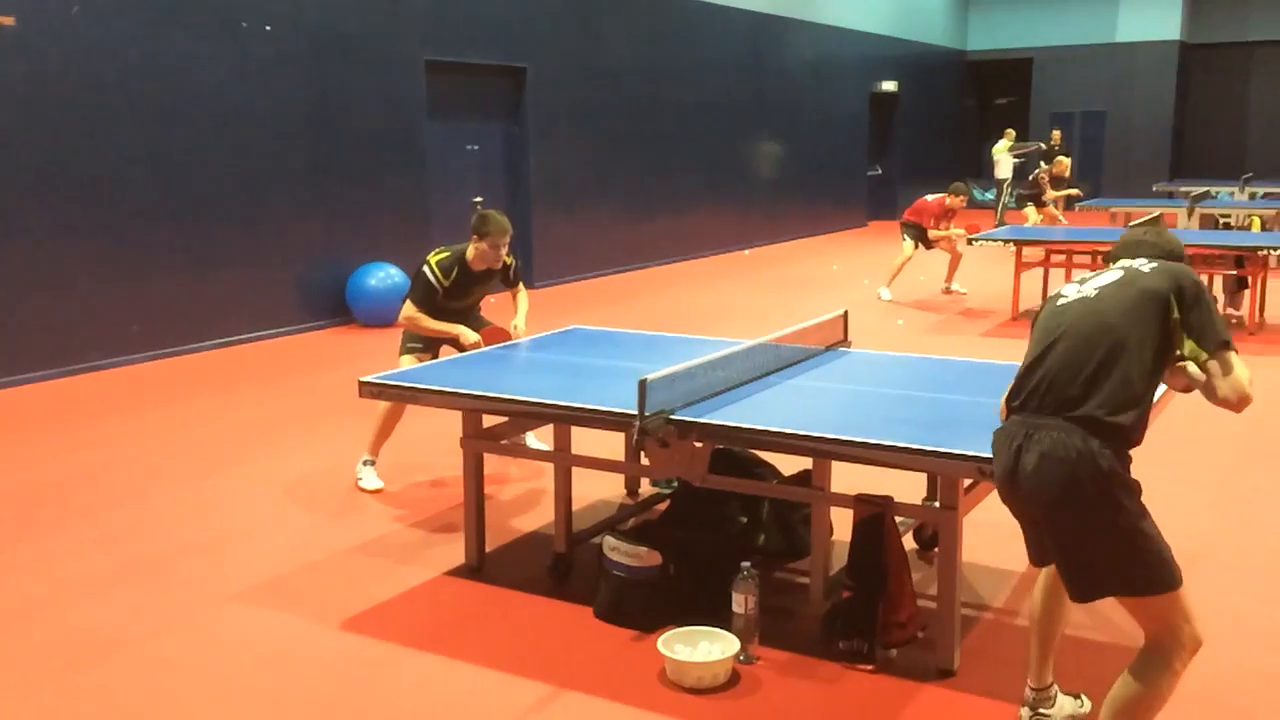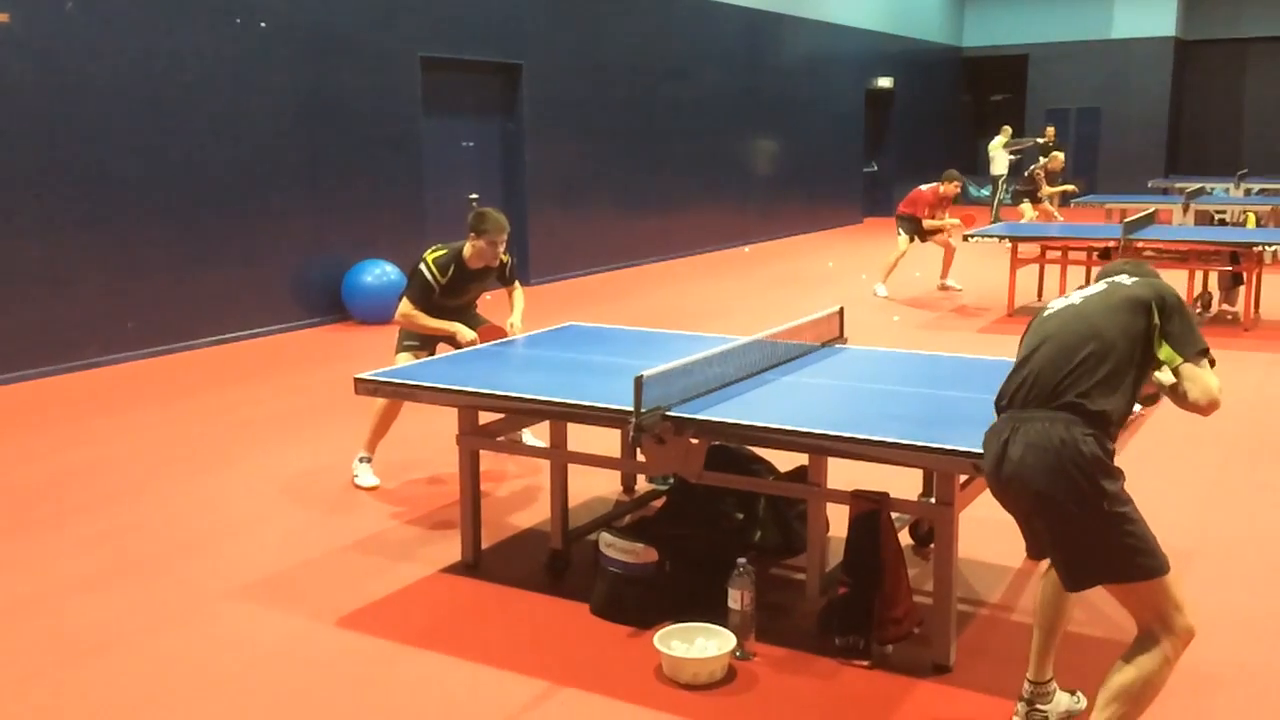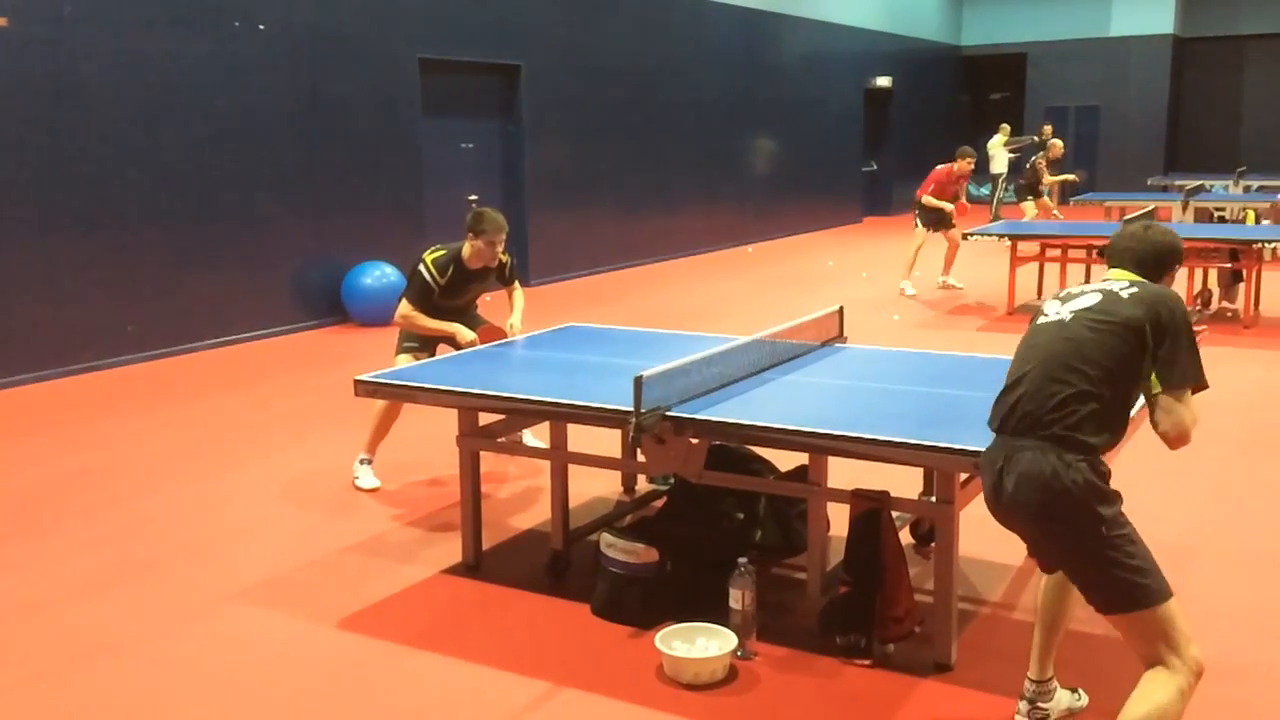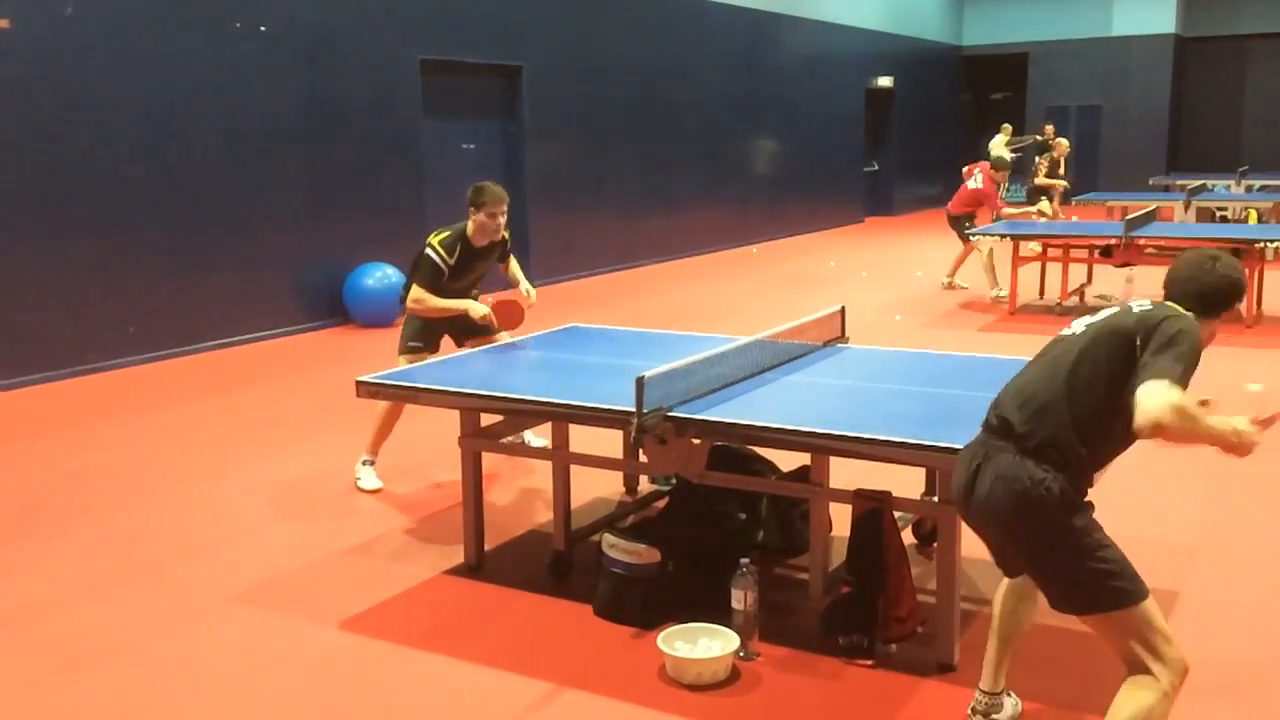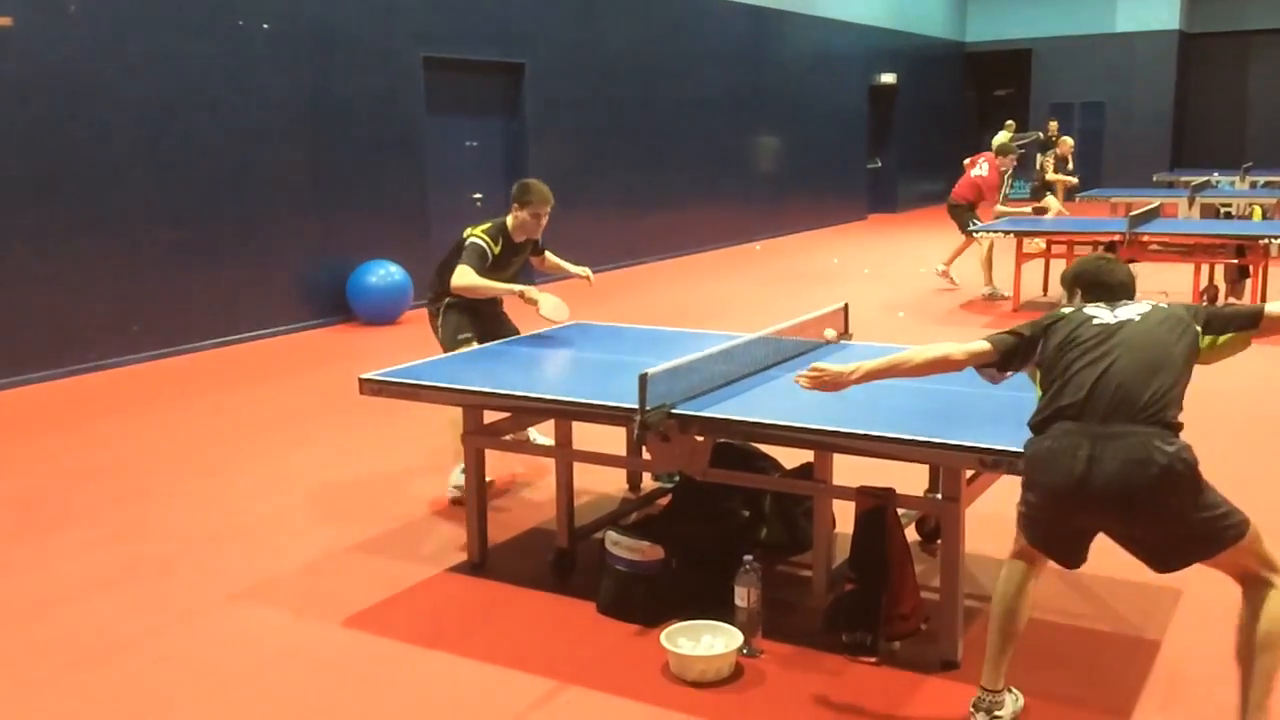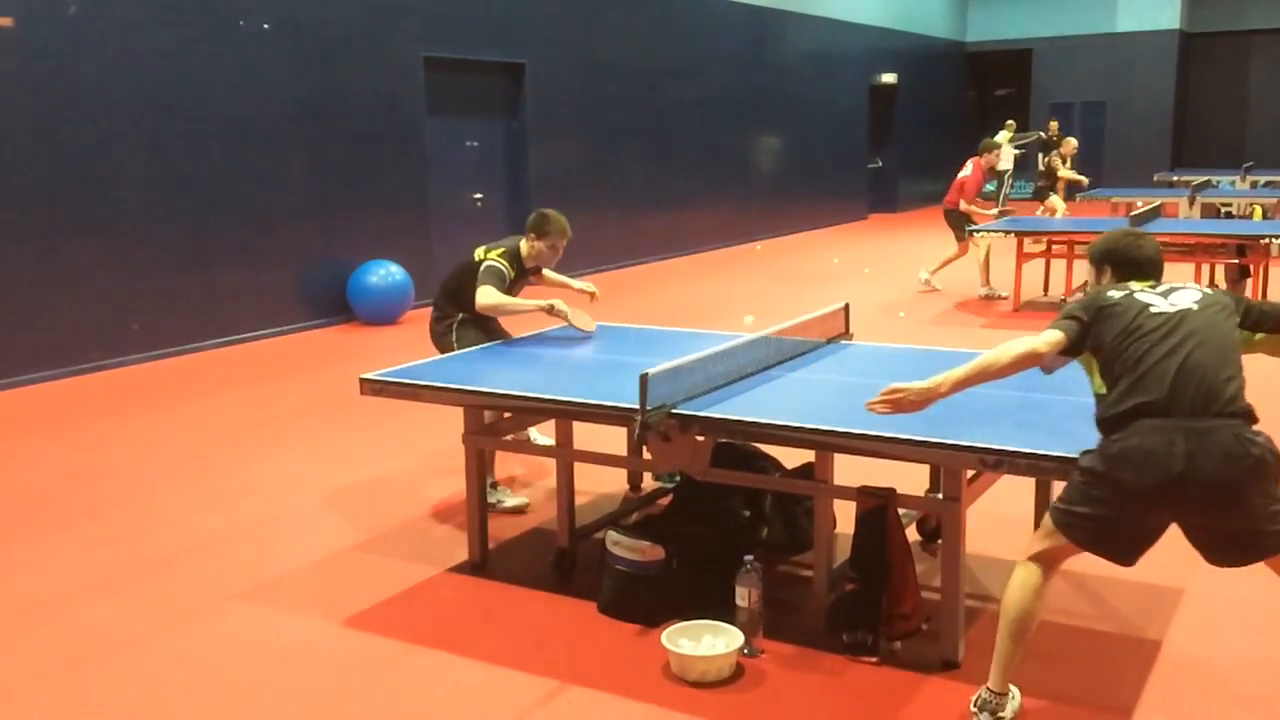
dt=0.5s
person 1, frame 1
left shoulder: (1068, 289)
right shoulder: (1176, 279)
right elbow: (1236, 393)
right wrist: (1186, 370)
left hip: (1014, 451)
right hip: (1081, 460)
left knee: (1061, 561)
right knee: (1176, 639)
person 1, frame 2
left shoulder: (1059, 307)
right shoulder: (1156, 293)
right elbow: (1204, 397)
right wrist: (1159, 380)
left hip: (1004, 451)
right hip: (1064, 454)
left knee: (1067, 554)
right knee: (1168, 632)
person 1, frame 3
left shoulder: (1063, 300)
right shoulder: (1162, 304)
right elbow: (1176, 431)
right wrist: (1154, 379)
left hip: (1001, 469)
right hip: (1059, 478)
left knee: (1065, 558)
right knee: (1178, 664)
person 1, frame 4
left shoulder: (1115, 320)
right shoulder: (1178, 327)
right elbow: (1153, 416)
right wrist: (1227, 434)
left hip: (974, 472)
right hip: (1031, 488)
left knee: (1033, 562)
right knee: (1160, 668)
person 1, frame 5
left shoulder: (1056, 324)
right shoulder: (1181, 317)
left elbow: (956, 354)
left wrist: (853, 373)
left hip: (1058, 458)
right hip: (1148, 464)
left knee: (1026, 557)
person 1, frame 6
left shoulder: (1099, 304)
right shoulder: (1218, 300)
left elbow: (1038, 347)
left wrist: (938, 387)
left hip: (1136, 455)
right hip: (1229, 454)
left knee: (1039, 557)
person 2, frame 1
left shoulder: (504, 261)
right shoulder: (441, 266)
left elbow: (519, 291)
right elbow: (407, 317)
left wrist: (519, 318)
right wrist: (457, 332)
left hip: (467, 318)
right hip: (426, 323)
left ankle: (519, 433)
right ankle: (368, 462)
person 2, frame 2
left shoulder: (501, 260)
right shoulder: (438, 263)
left elbow: (515, 289)
right elbow: (403, 315)
left wrist: (516, 315)
right wrist: (454, 329)
left hip: (463, 316)
right hip: (422, 320)
left ankle: (515, 429)
right ankle: (364, 458)
person 2, frame 3
left shoulder: (500, 261)
right shoulder: (436, 265)
left elbow: (515, 289)
right elbow: (403, 316)
left wrist: (515, 317)
right wrist: (453, 330)
left hip: (464, 317)
right hip: (422, 322)
left ankle: (515, 430)
right ankle: (365, 460)
person 2, frame 4
left shoulder: (499, 237)
right shoulder: (442, 247)
left elbow: (507, 261)
right elbow: (414, 302)
left wrist: (522, 283)
right wrist: (466, 306)
left hip: (466, 307)
right hip: (426, 310)
left ankle: (515, 432)
right ankle: (367, 460)
person 2, frame 5
left shoulder: (529, 236)
right shoulder: (484, 239)
left elbow: (540, 259)
right elbow: (460, 283)
left wrist: (571, 269)
right wrist: (516, 288)
left hip: (486, 306)
right hip: (452, 305)
left ankle: (521, 430)
right ankle: (461, 471)
person 2, frame 6
left shoulder: (528, 254)
right shoulder: (499, 261)
left elbow: (535, 273)
right elbow: (485, 302)
left wrist: (571, 284)
right wrist: (543, 305)
left hip: (479, 321)
right hip: (453, 322)
left ankle: (521, 431)
right ankle: (485, 487)
